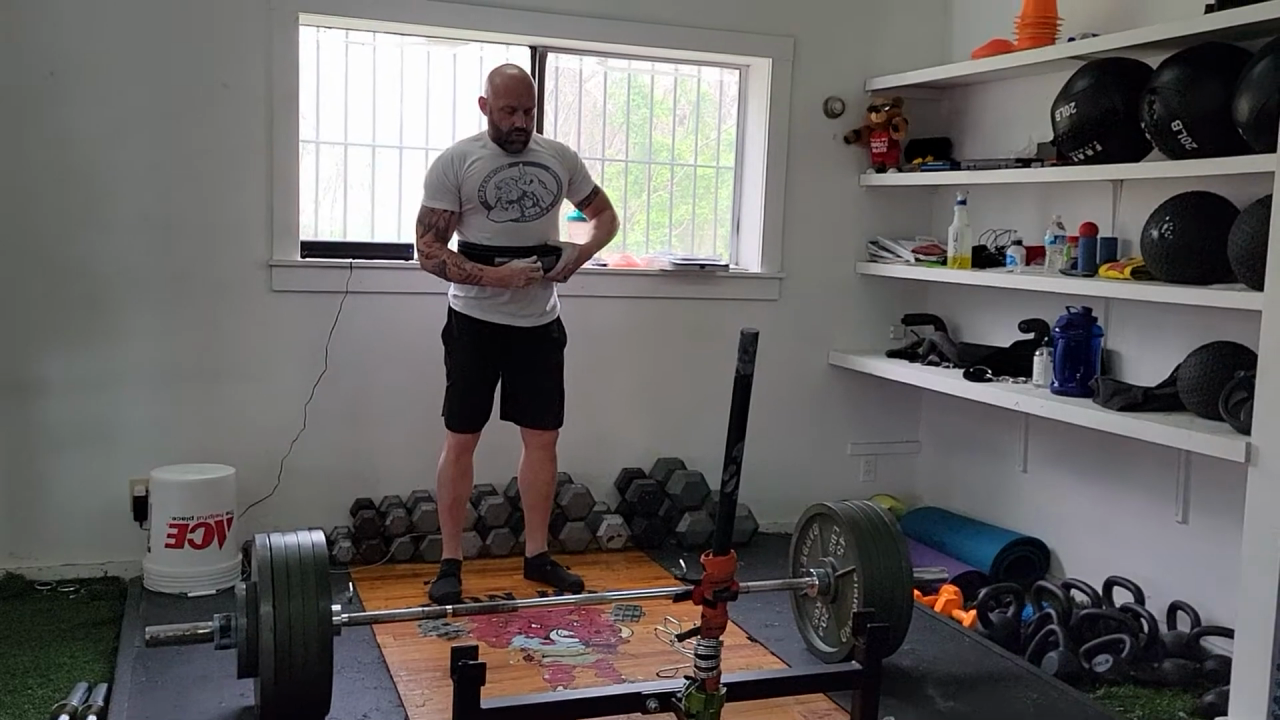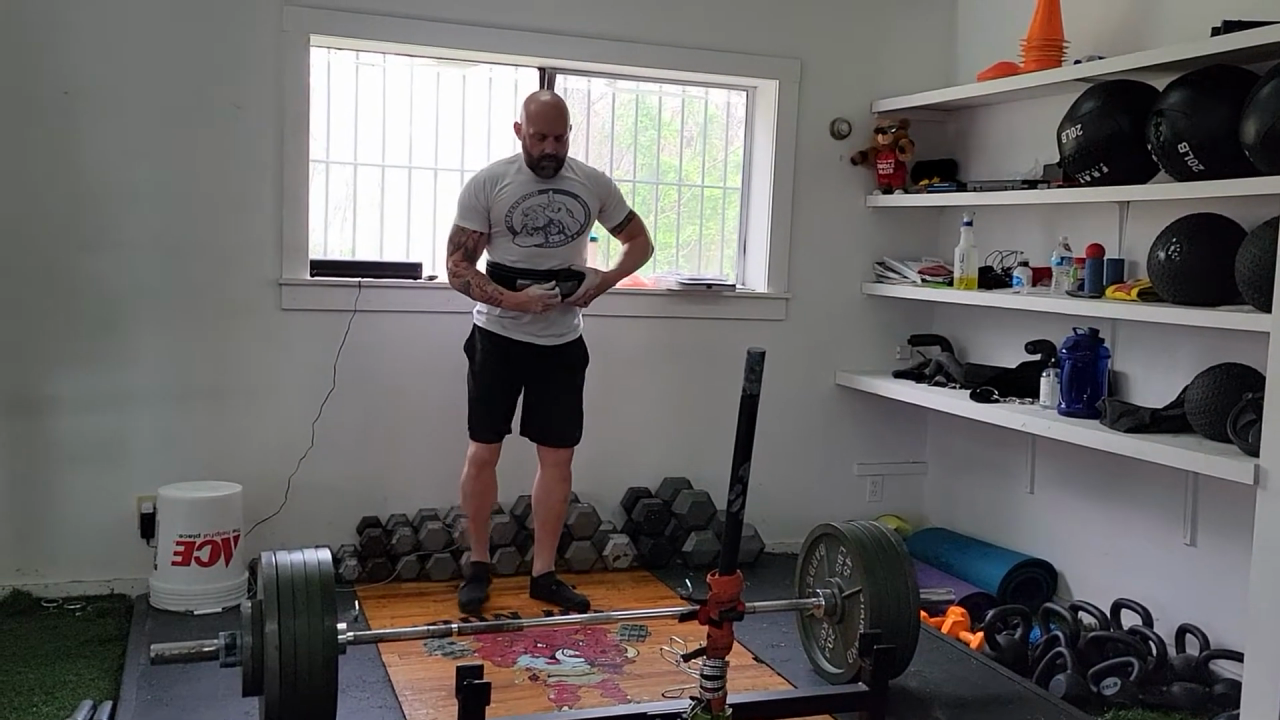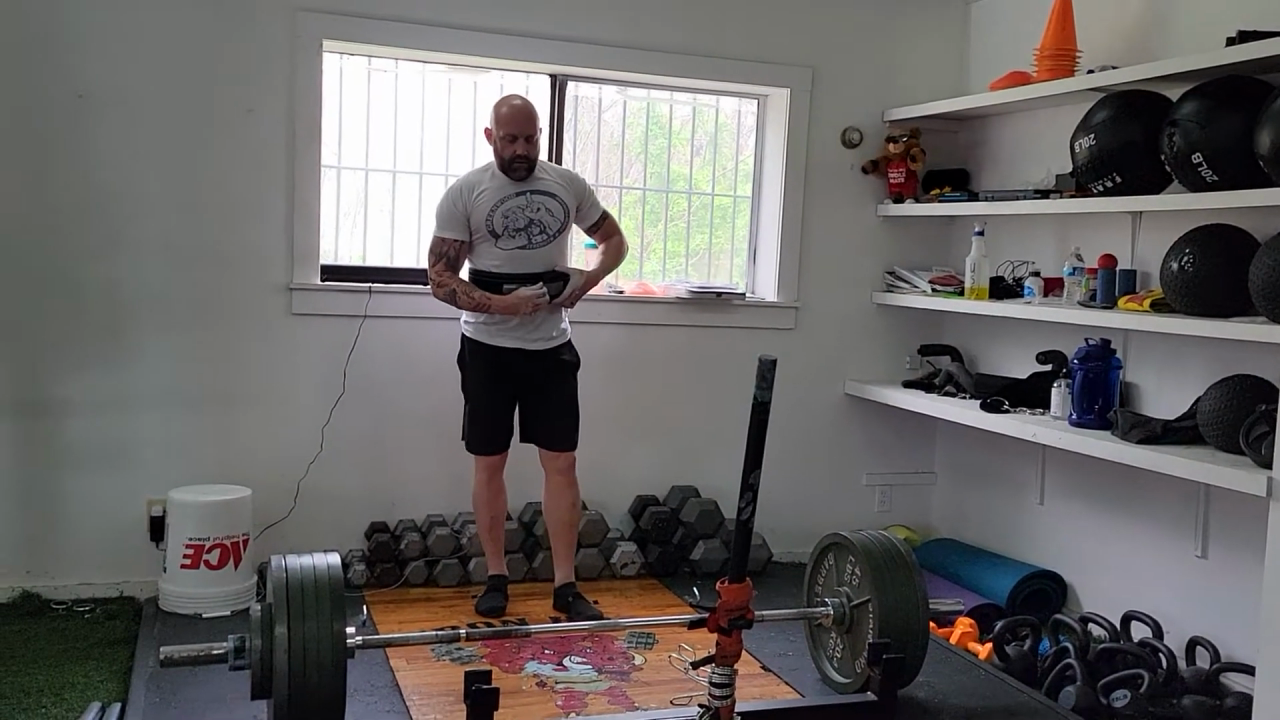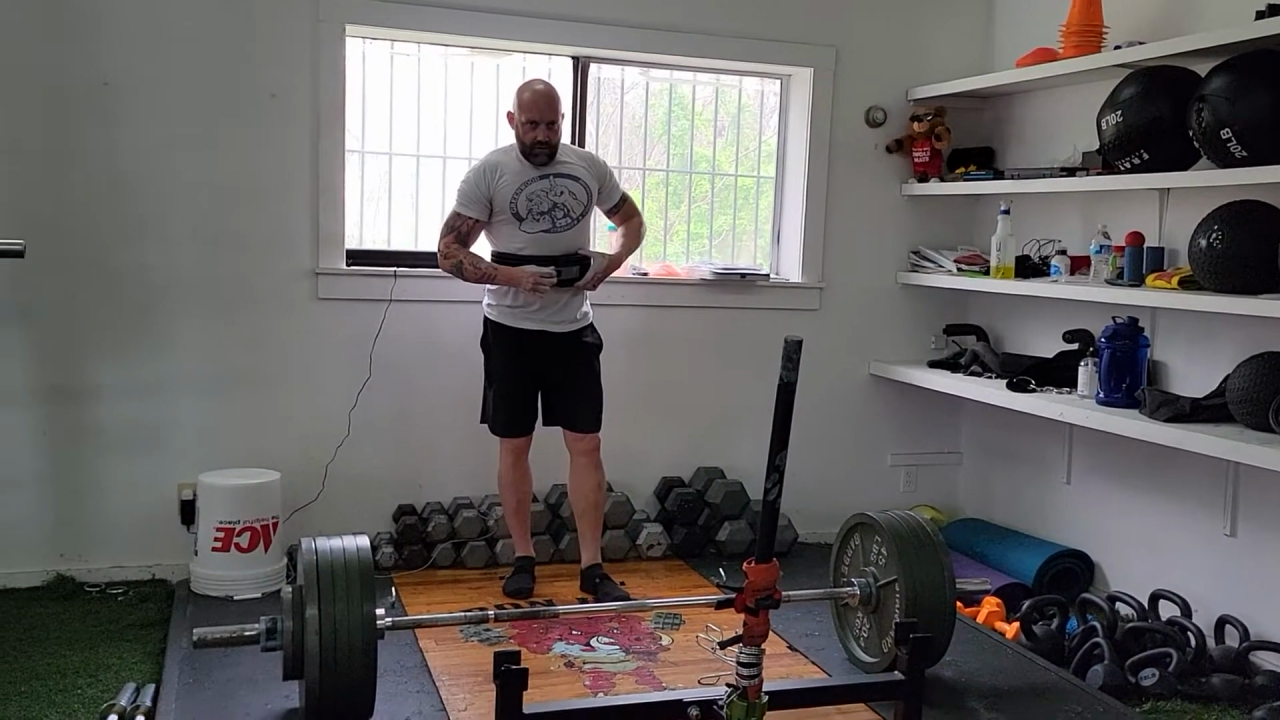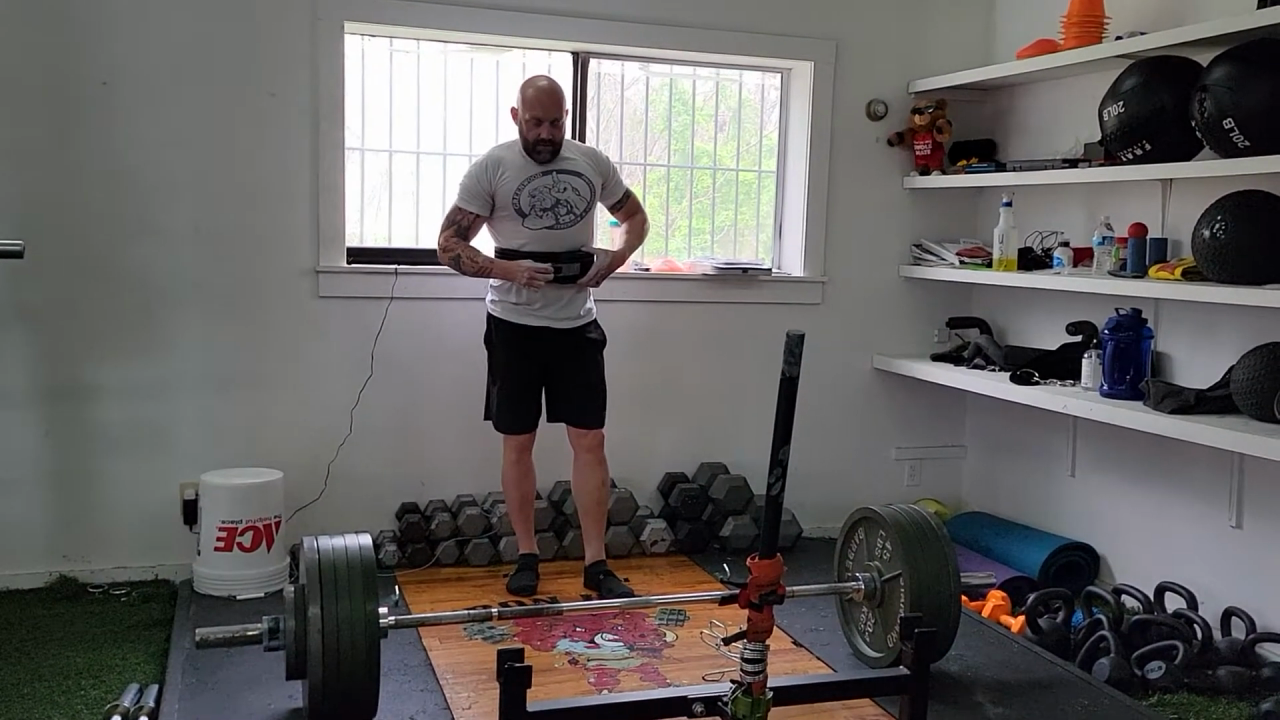
dt=1s
person 1, frame 1
left shoulder: (560, 158)
right shoulder: (455, 162)
left elbow: (606, 214)
right elbow: (429, 250)
left wrist: (581, 252)
right wrist: (494, 277)
left hip: (540, 323)
right hip: (475, 322)
left knee: (542, 438)
right knee: (461, 440)
left ankle: (537, 555)
right ankle: (450, 562)
person 1, frame 2
left shoulder: (594, 184)
right shoulder: (487, 184)
left elbow: (640, 241)
right elbow: (457, 267)
left wrist: (603, 280)
right wrist: (513, 300)
left hip: (561, 342)
right hip: (498, 337)
left knee: (557, 458)
right knee: (483, 453)
left ankle: (543, 572)
right ankle: (478, 565)
person 1, frame 3
left shoulder: (568, 184)
right shoulder: (464, 193)
left elbow: (615, 239)
right elbow: (440, 279)
left wrist: (589, 278)
right wrist: (501, 304)
left hip: (551, 346)
right hip: (488, 347)
left knee: (561, 465)
right knee: (489, 464)
left ankle: (566, 586)
right ankle: (496, 578)
person 1, frame 4
left shoulder: (590, 167)
right shoulder: (488, 173)
left elbow: (632, 220)
right elbow: (449, 253)
left wrist: (611, 261)
right wrist: (511, 277)
left hip: (573, 328)
right hip: (511, 329)
left knee: (586, 446)
right knee: (514, 446)
left ankle: (592, 566)
right ankle: (523, 560)
person 1, frame 5
left shoulder: (593, 162)
right shoulder: (491, 168)
left elbow: (635, 215)
right elbow: (449, 245)
left wrist: (616, 257)
right wrist: (506, 270)
left hip: (576, 324)
right hip: (514, 325)
left knee: (590, 441)
right knee: (518, 443)
left ankle: (596, 563)
right ankle: (527, 556)
